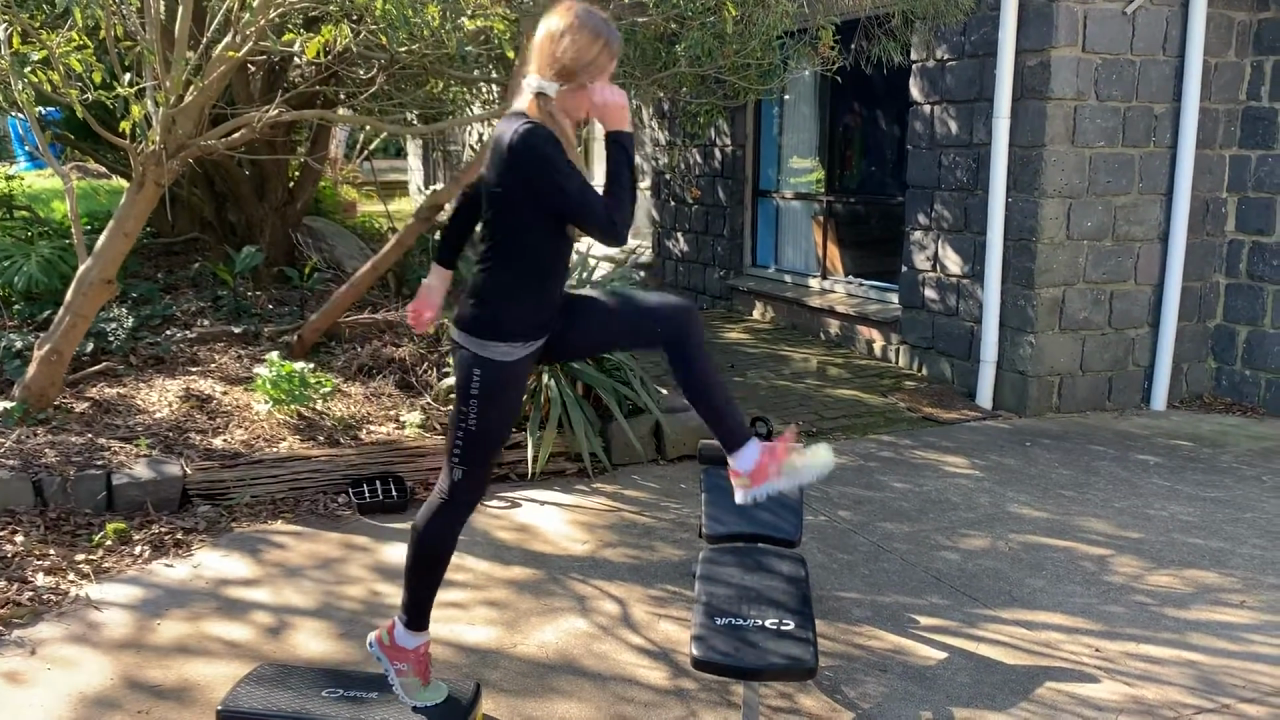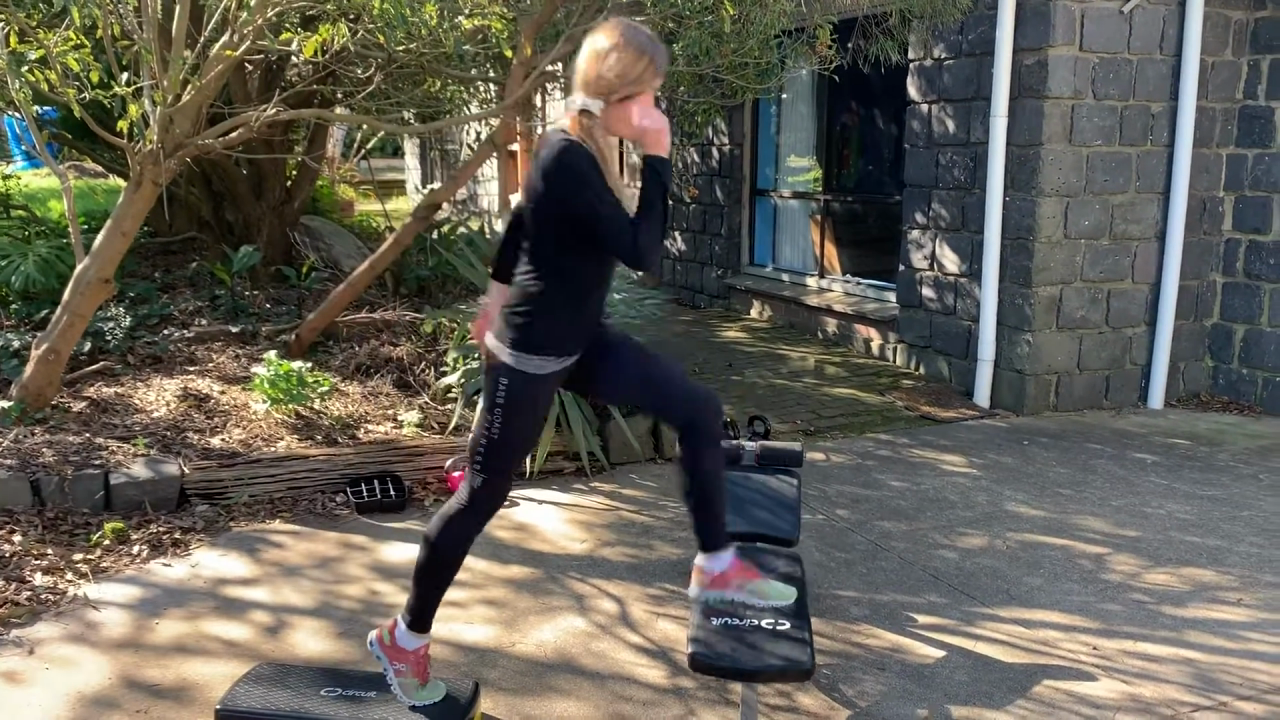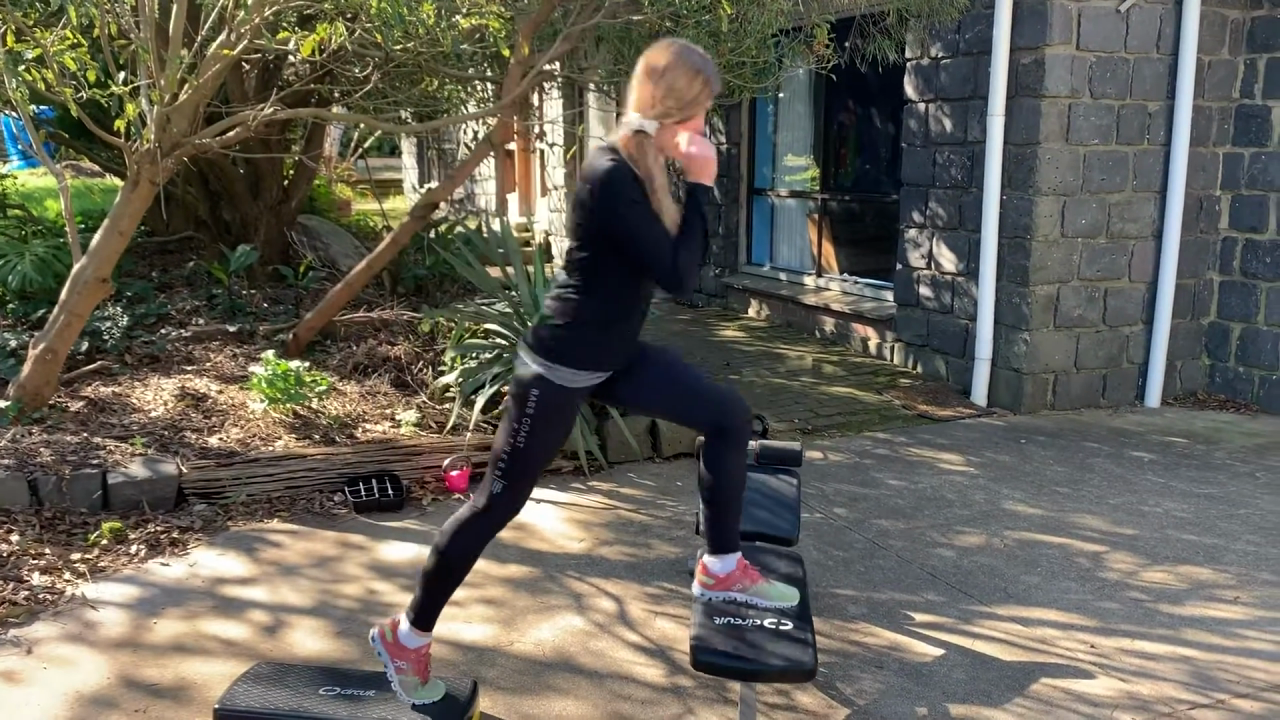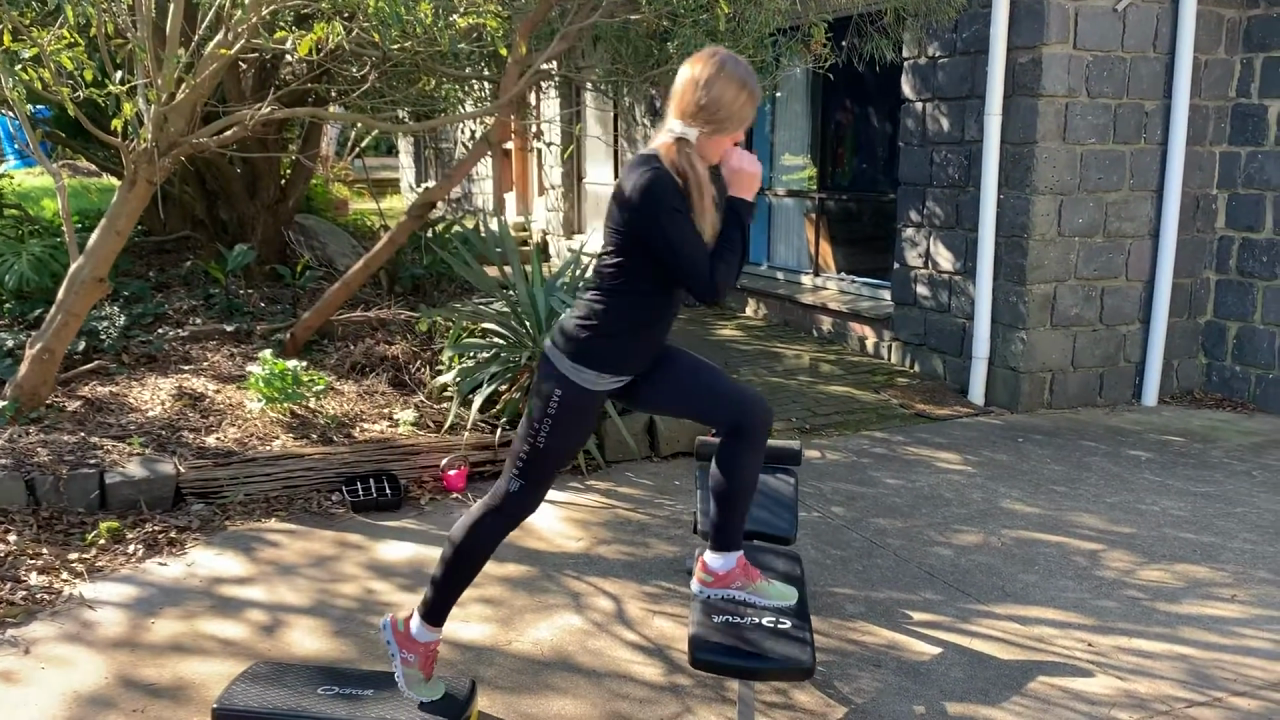
dt=0.1s
person 1, frame 1
left shoulder: (530, 127)
right shoulder: (529, 142)
left elbow: (473, 198)
right elbow: (613, 226)
left wrist: (440, 272)
right wrist: (615, 131)
left hip: (544, 312)
right hip: (498, 338)
left knee: (677, 319)
right knee: (464, 485)
left ankle: (747, 460)
right ankle: (401, 639)
person 1, frame 2
left shoulder: (577, 143)
right shoulder: (570, 159)
left elbow: (525, 219)
right elbow: (641, 253)
left wrist: (500, 290)
right wrist: (657, 158)
left hip: (578, 338)
right hip: (532, 355)
left knee: (700, 412)
right knee: (482, 495)
left ankle: (717, 568)
right ankle: (404, 639)
person 1, frame 3
left shoulder: (639, 162)
right shoulder: (611, 177)
right elbow: (679, 276)
right wrist: (700, 186)
left hip: (616, 357)
right hip: (561, 368)
left knee: (729, 418)
right knee: (499, 500)
left ankle: (720, 569)
right ankle: (407, 636)
person 1, frame 4
left shoulder: (679, 169)
right shoulder: (653, 183)
right elbow: (712, 287)
right wrist: (740, 199)
left hip: (637, 357)
right hip: (587, 367)
left knee: (750, 417)
right knee: (515, 497)
left ankle: (721, 567)
right ankle: (418, 630)
